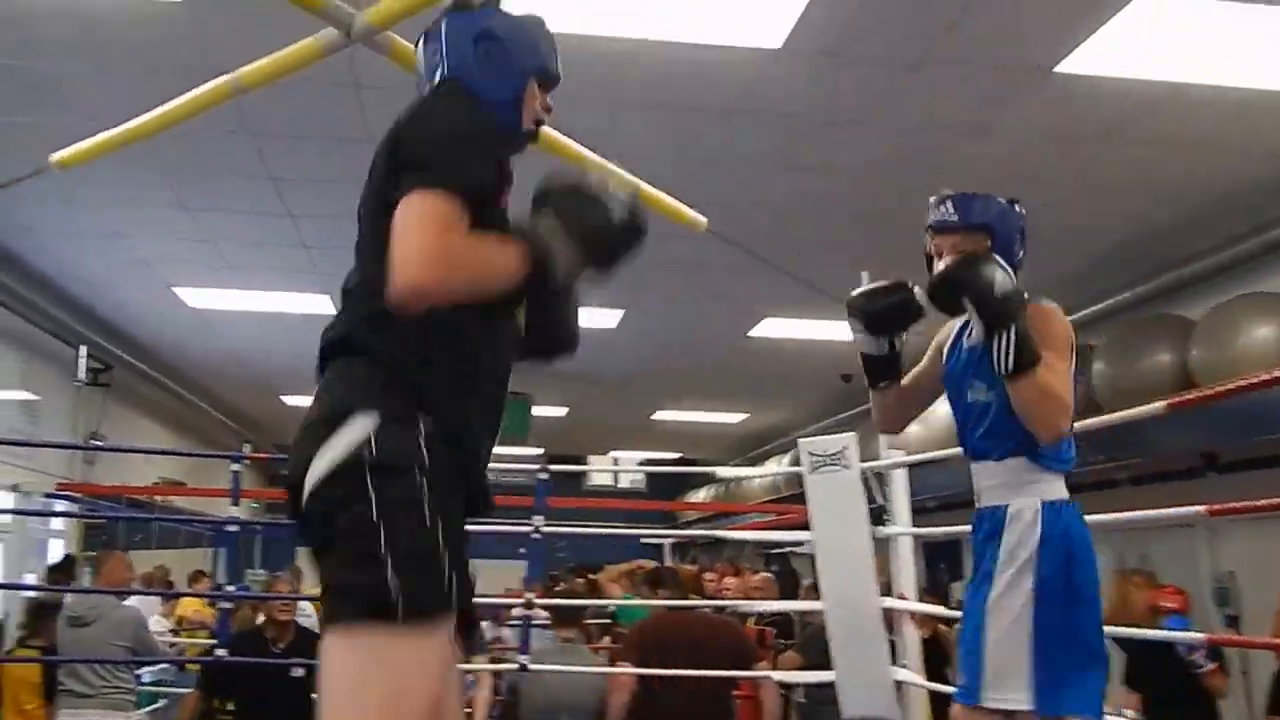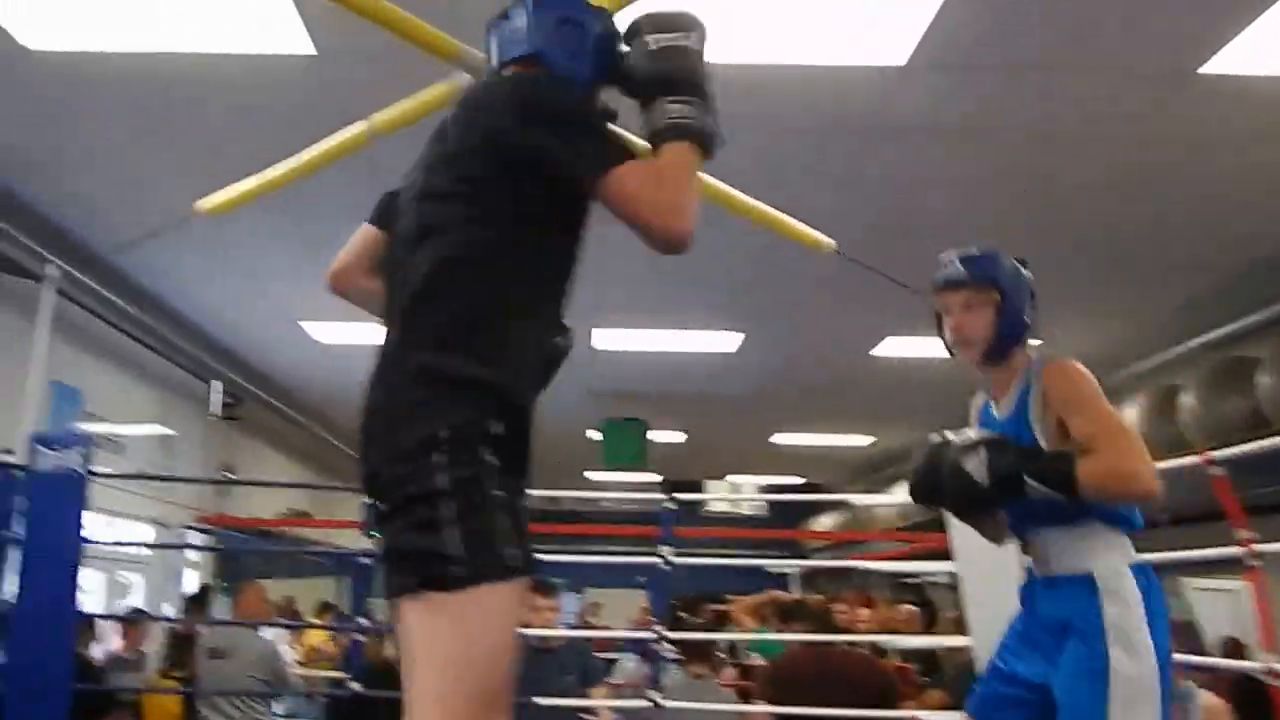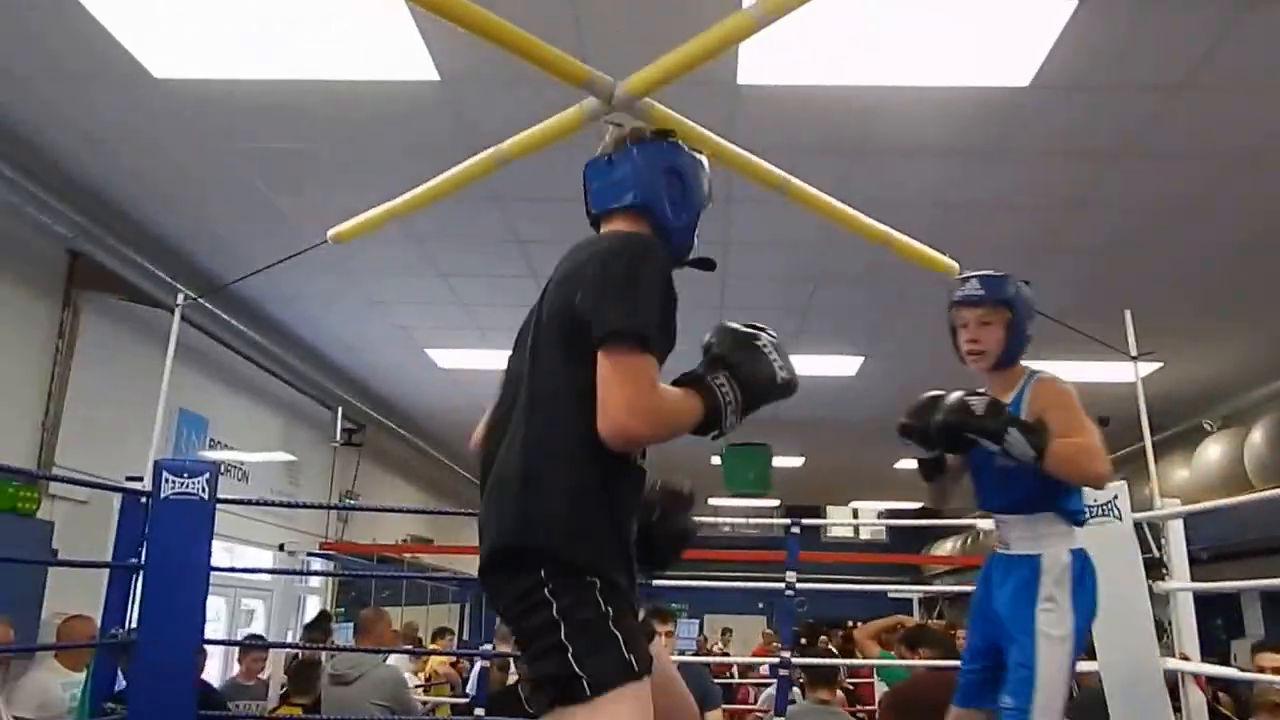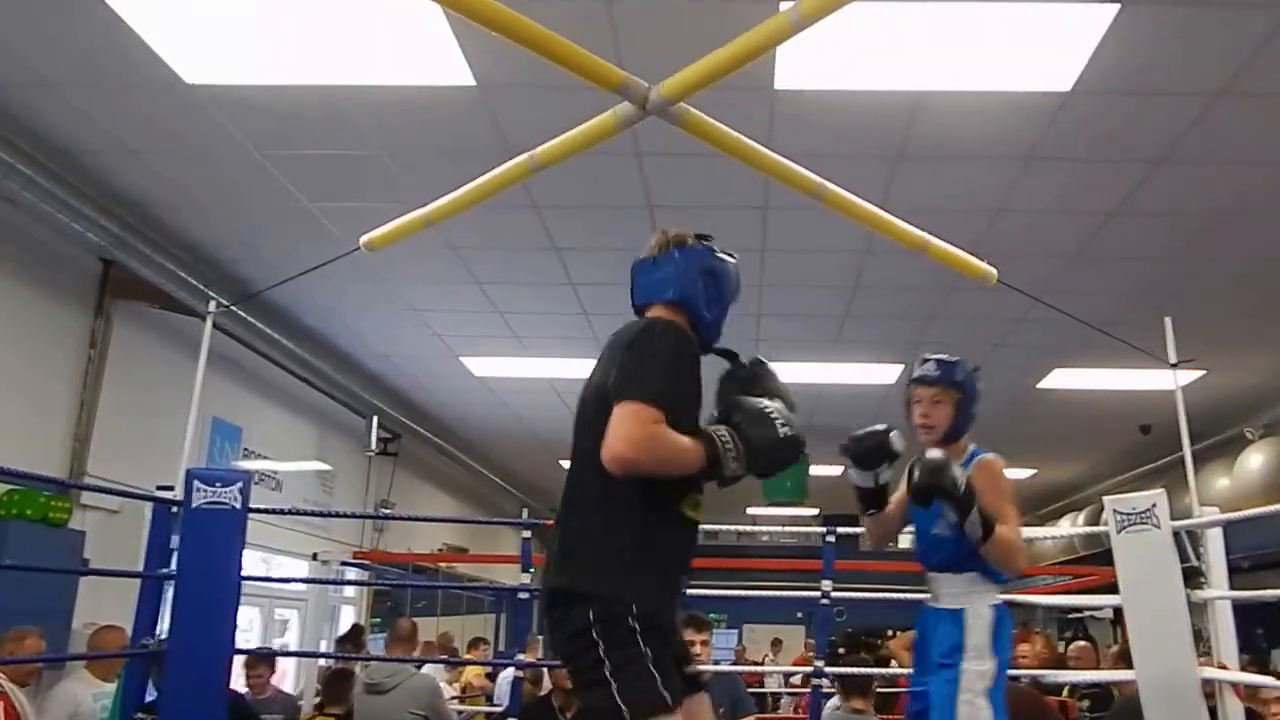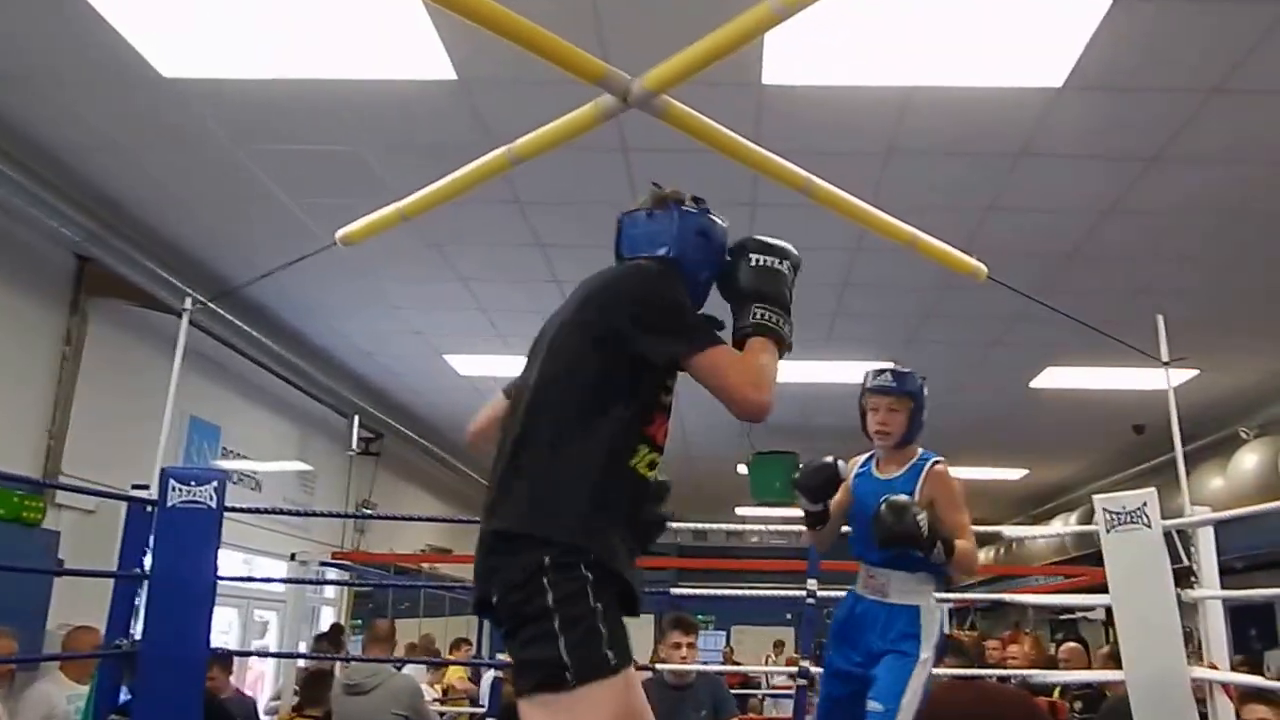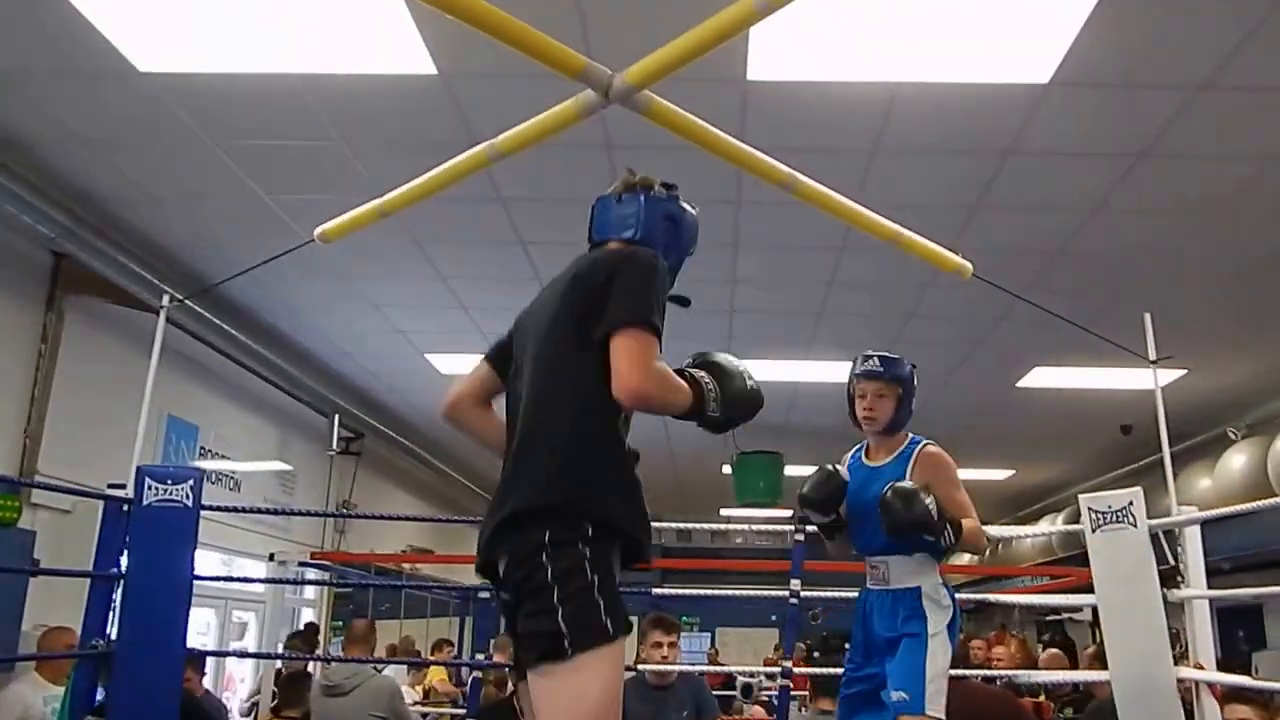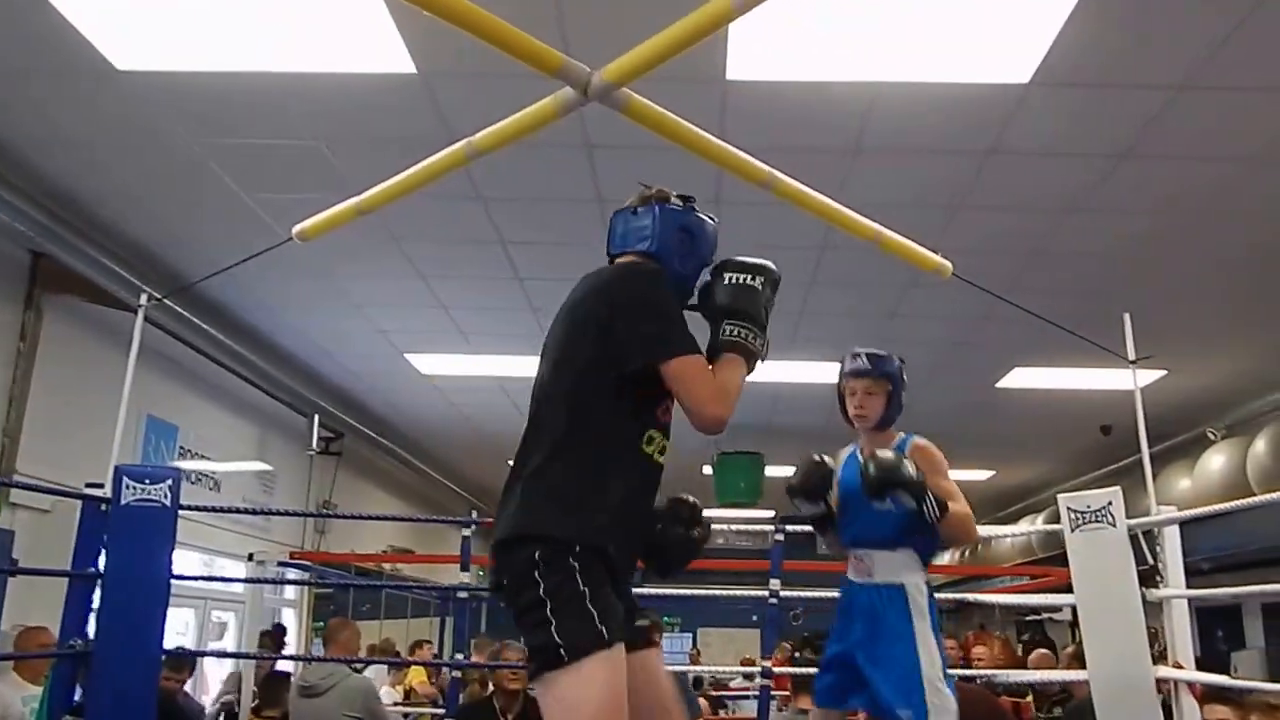
dt=0.3s
person 1, frame 1
right shoulder: (455, 128)
right elbow: (421, 274)
left wrist: (516, 318)
right wrist: (553, 241)
left hip: (403, 457)
right hip: (386, 455)
person 1, frame 2
left shoulder: (466, 133)
right shoulder: (540, 99)
left elbow: (347, 273)
right elbow: (671, 222)
right wrist: (680, 101)
left hip: (425, 419)
right hip: (452, 426)
person 1, frame 3
left shoulder: (578, 274)
right shoulder: (631, 258)
left elbow: (485, 441)
right elbow: (623, 420)
right wrist: (724, 387)
left hip: (576, 557)
right hip: (562, 564)
person 1, frame 4
left shoulder: (635, 350)
right shoulder: (662, 339)
right elbow: (627, 449)
left wrist: (742, 441)
right wrist: (729, 446)
left hip: (637, 603)
right hip: (608, 605)
person 1, frame 5
left shoulder: (592, 304)
right shoulder: (649, 284)
left elbow: (485, 430)
right elbow: (752, 397)
right wrist: (766, 308)
left hip: (559, 554)
right hip: (556, 559)
person 1, frame 6
left shoulder: (556, 294)
right shoulder: (634, 265)
left elbow: (460, 402)
right elbow: (634, 382)
right wrist: (707, 391)
left hip: (531, 527)
right hip: (564, 523)
person 1, frame 7
left shoulder: (600, 299)
right shoulder: (633, 284)
right elbow: (710, 411)
left wrist: (643, 520)
right wrist: (741, 331)
left hip: (589, 549)
right hip: (556, 547)
person 2, frame 1
left shoulder: (1039, 319)
right shoulder: (954, 335)
left elbow: (1051, 424)
right elbow: (891, 418)
left wrist: (1002, 321)
right wrist: (876, 341)
left hip: (1032, 526)
right hip: (1001, 524)
person 2, frame 2
left shoulder: (1060, 382)
right shoulder: (984, 411)
left elbow: (1142, 480)
left wrist: (1025, 470)
right wrist: (957, 492)
left hip: (1105, 597)
right hip: (1046, 601)
person 2, frame 3
left shoulder: (1047, 391)
right shoulder: (979, 405)
left elbow: (1096, 468)
right elbow: (941, 495)
left wrist: (1005, 430)
right wrist: (930, 449)
left hip: (1050, 570)
right hip: (1002, 569)
person 2, frame 4
left shoulder: (984, 469)
right shoulder: (921, 469)
left elbow: (1015, 560)
right elbow: (879, 537)
left wrist: (965, 507)
right wrist: (867, 478)
left hip: (975, 623)
right hip: (936, 619)
person 2, frame 5
left shoulder: (934, 476)
right shoulder: (856, 471)
left elbow: (969, 560)
right elbow: (819, 540)
left wrist: (926, 541)
right wrist: (813, 502)
left hip: (909, 620)
right hip: (860, 612)
person 2, frame 6
left shoulder: (927, 459)
right shoulder: (850, 464)
left elbow: (977, 538)
right elbow: (842, 544)
left wrist: (933, 523)
right wrist: (822, 513)
left hip: (921, 605)
right hip: (873, 604)
person 2, frame 7
left shoulder: (917, 452)
right shoulder: (845, 461)
left elbow: (967, 530)
left wrist: (917, 492)
right wrist: (814, 504)
left hip: (902, 599)
right hip: (855, 598)
